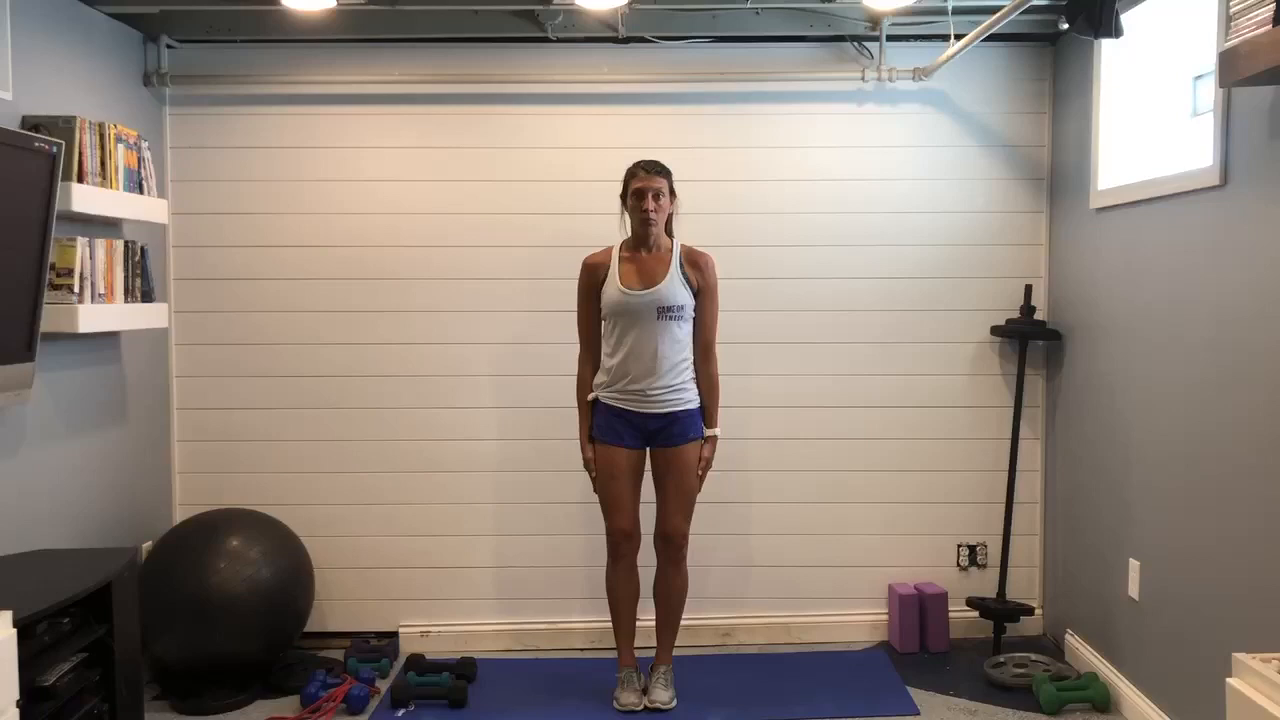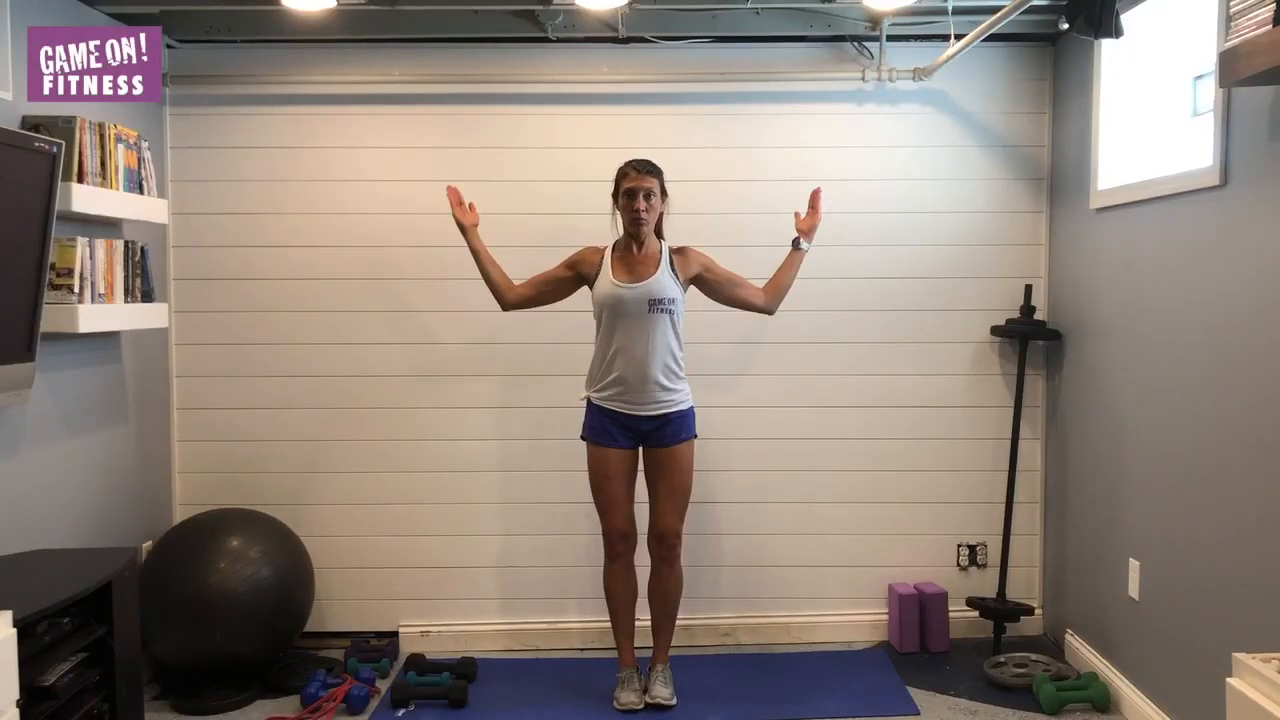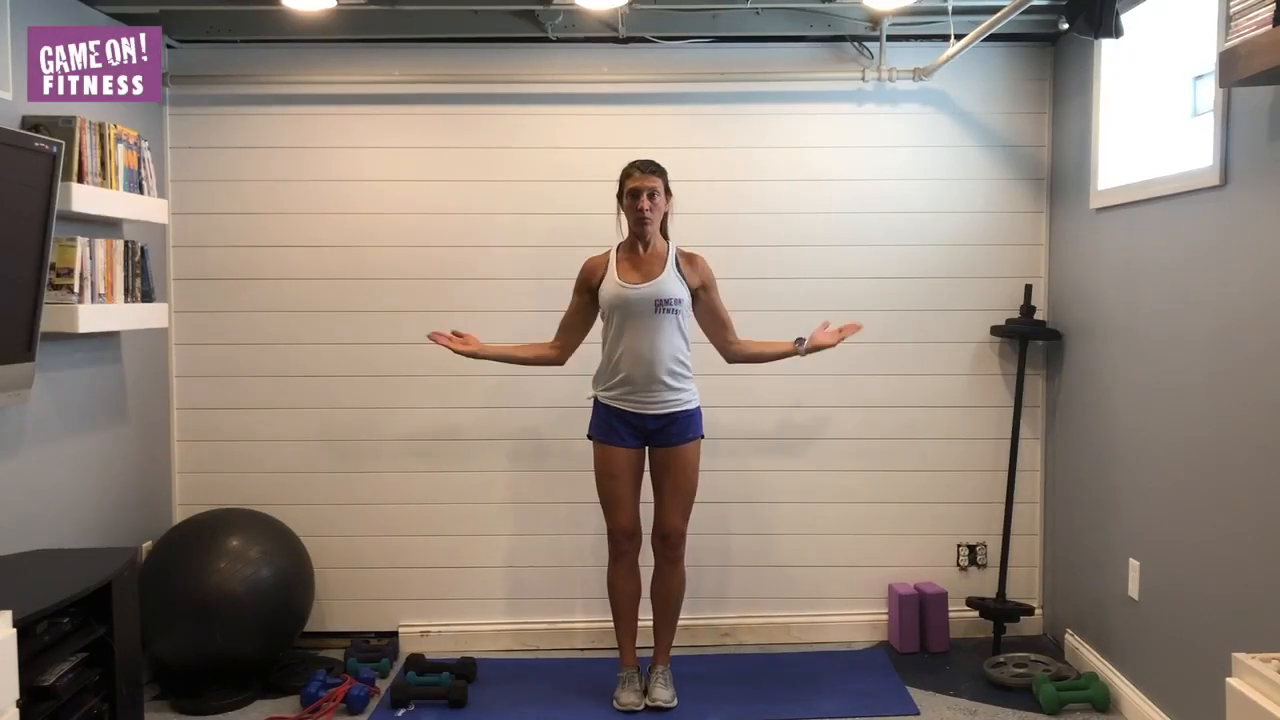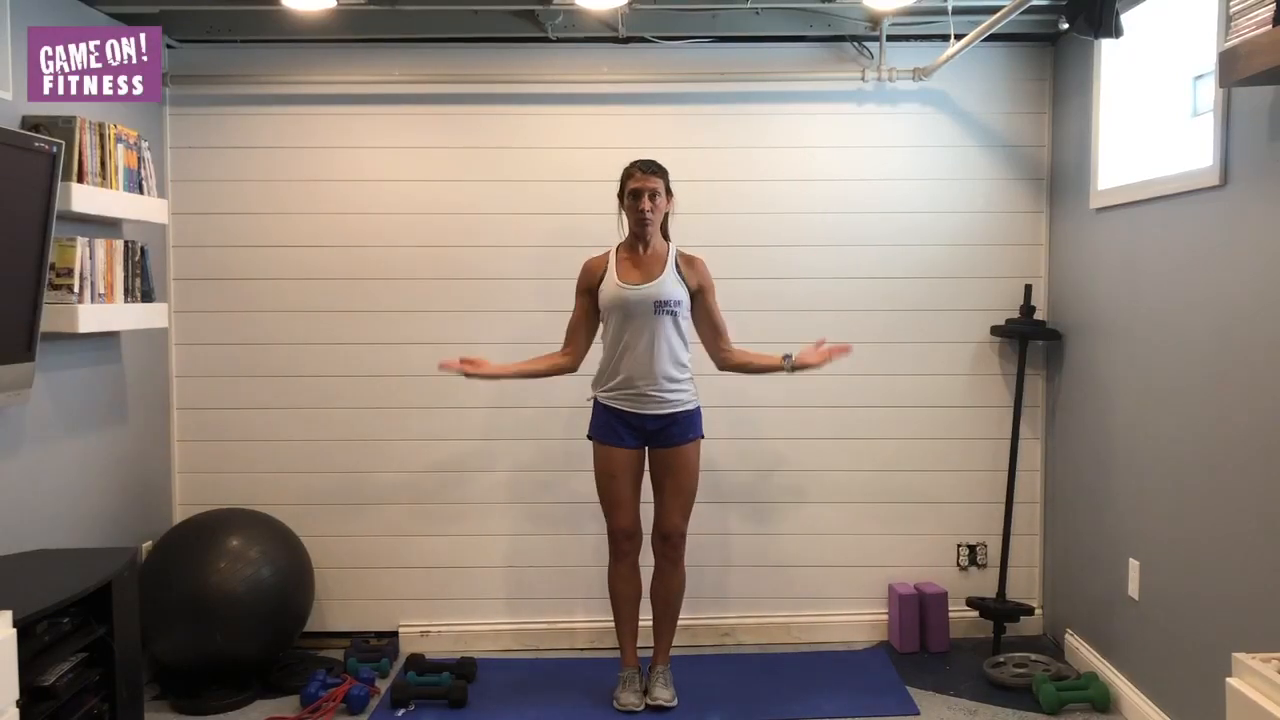
dt=1s
person 1, frame 1
left shoulder: (697, 264)
right shoulder: (598, 267)
left elbow: (705, 354)
right elbow: (589, 355)
left wrist: (711, 430)
right wrist: (584, 431)
left hip: (678, 416)
right hip: (616, 416)
left knee: (672, 542)
right knee: (622, 541)
left ankle: (663, 667)
right ankle: (627, 668)
person 1, frame 2
left shoulder: (686, 261)
right shoulder: (591, 261)
left elbow: (766, 300)
right elbow: (511, 296)
left wrist: (801, 242)
right wrist: (471, 235)
left hip: (670, 415)
right hip: (610, 416)
left knee: (667, 541)
right knee: (618, 541)
left ankle: (661, 666)
right ankle: (627, 668)
person 1, frame 3
left shoulder: (691, 267)
right shoulder: (598, 268)
left elbow: (731, 348)
right elbow: (557, 351)
left wrist: (803, 343)
right wrist: (484, 350)
left hip: (677, 415)
right hip: (616, 415)
left knee: (670, 540)
right knee: (622, 540)
left ankle: (661, 667)
right ankle: (627, 668)
person 1, frame 4
left shoulder: (690, 268)
right shoulder: (598, 269)
left elbow: (724, 354)
right elbow: (568, 357)
left wrist: (791, 359)
right wrist: (497, 369)
left hip: (677, 416)
right hip: (616, 416)
left knee: (670, 540)
right knee: (623, 540)
left ankle: (662, 665)
right ankle: (628, 667)
